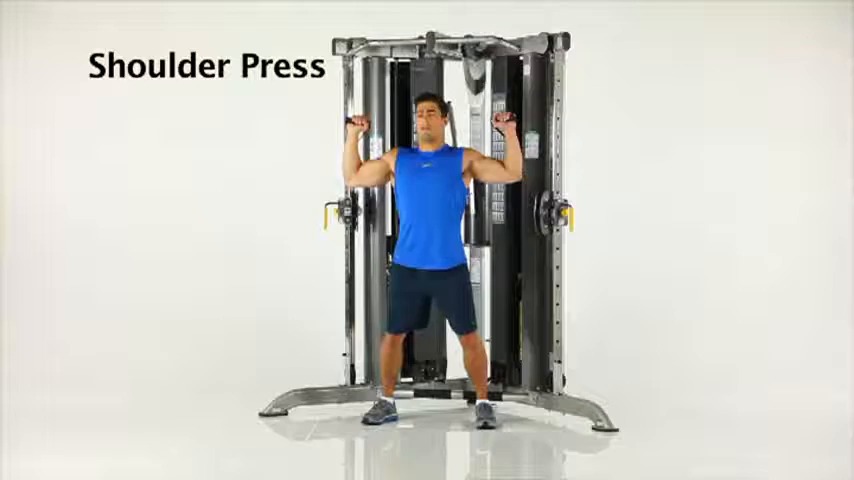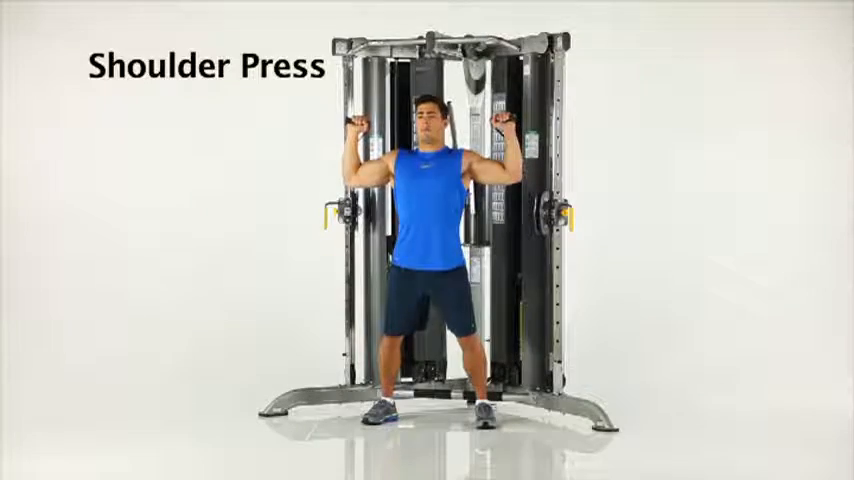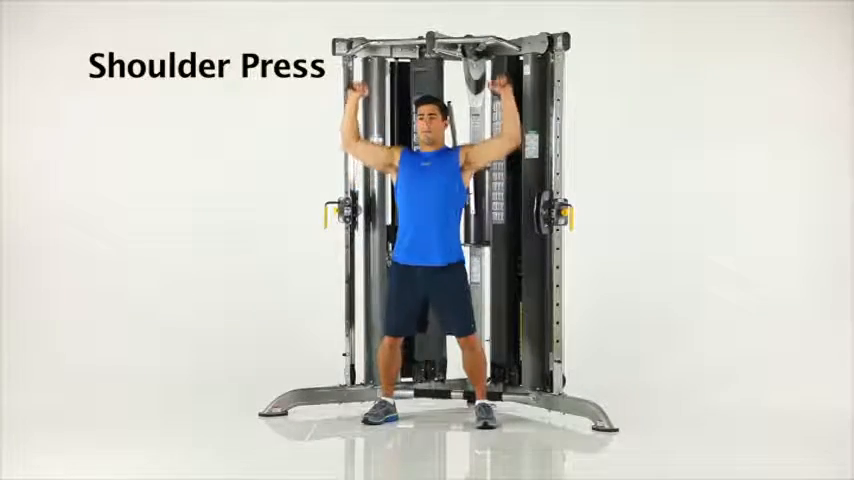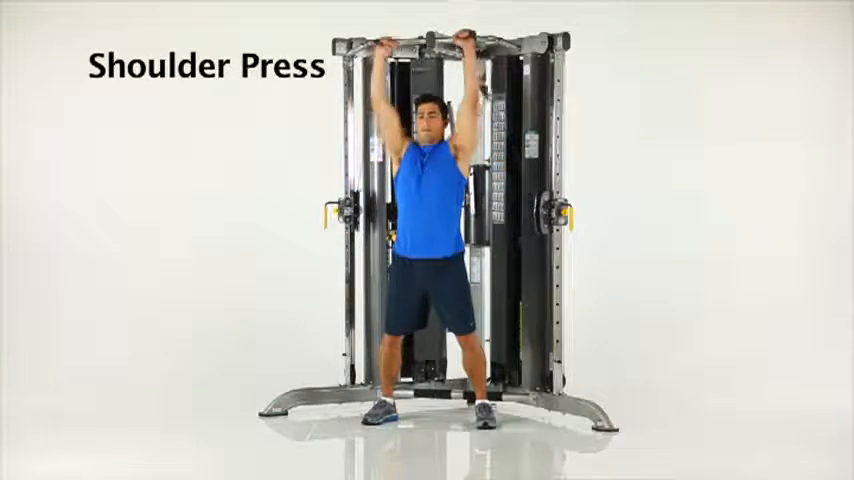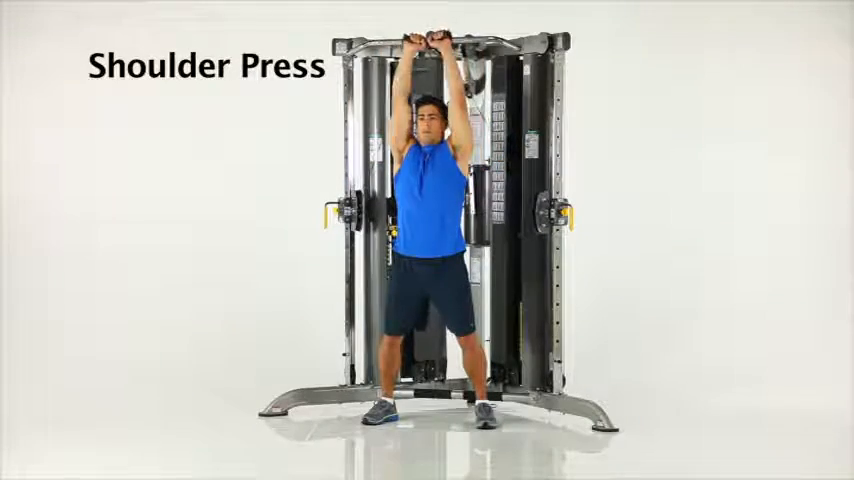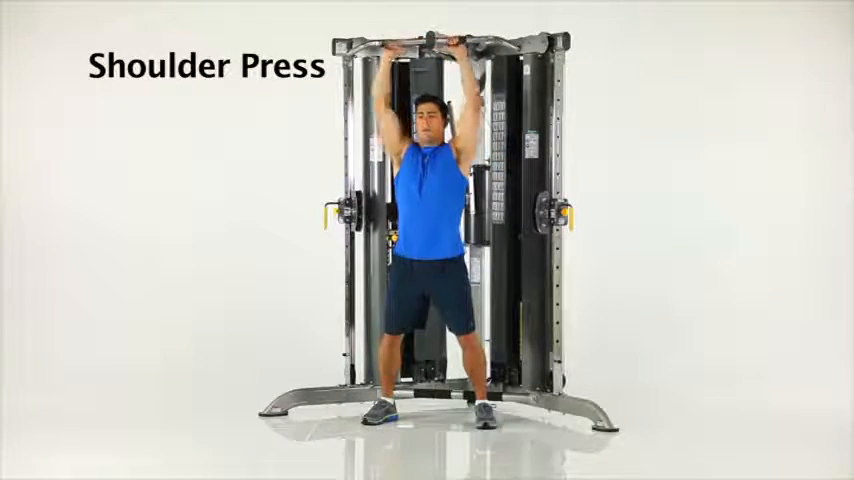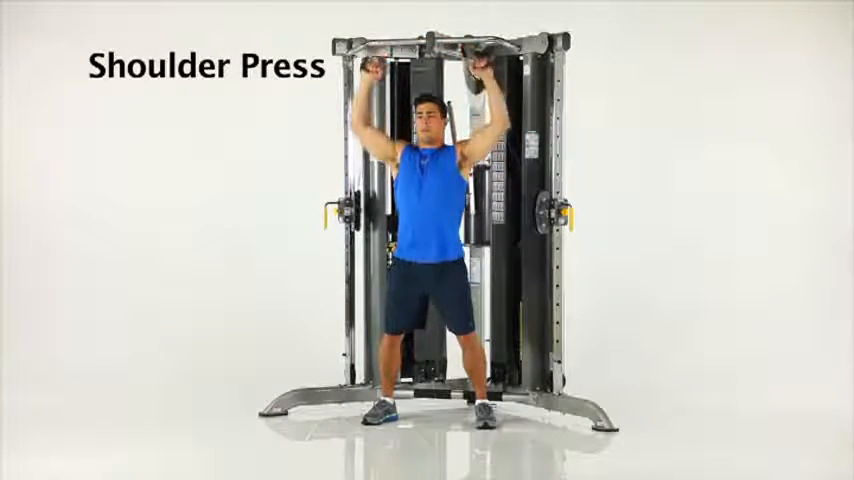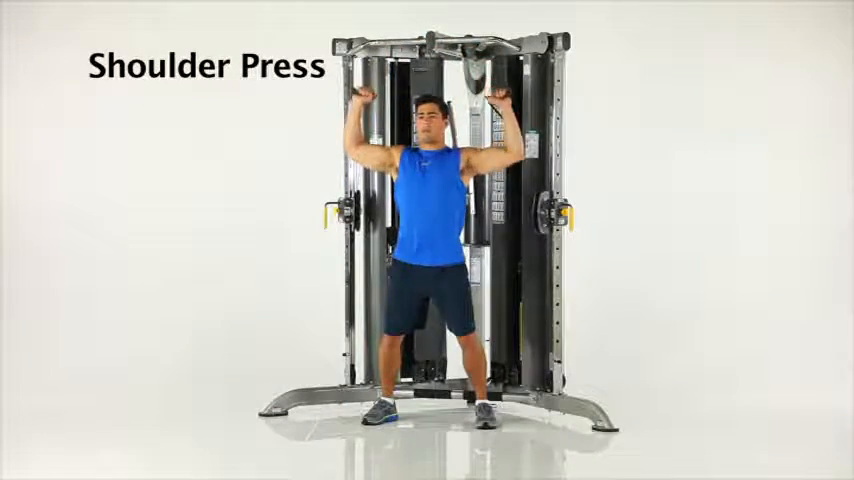
dt=0.4s
person 1, frame 1
left shoulder: (464, 159)
right shoulder: (396, 159)
left elbow: (513, 174)
right elbow: (352, 177)
left wrist: (510, 132)
right wrist: (353, 135)
left hip: (451, 266)
right hip: (407, 265)
left knee: (469, 336)
right knee: (393, 334)
left ankle: (483, 402)
right ankle: (386, 401)
person 1, frame 2
left shoulder: (463, 161)
right shoulder: (396, 161)
left elbow: (512, 175)
right elbow: (351, 177)
left wrist: (509, 133)
right wrist: (352, 136)
left hip: (449, 268)
right hip: (405, 267)
left knee: (468, 337)
right knee: (391, 336)
left ankle: (482, 403)
right ankle: (386, 401)
person 1, frame 3
left shoulder: (462, 159)
right shoulder: (398, 159)
left elbow: (509, 140)
right elbow: (352, 144)
left wrist: (506, 96)
right wrist: (354, 100)
left hip: (448, 266)
right hip: (405, 265)
left knee: (468, 338)
right knee: (391, 337)
left ankle: (482, 403)
right ankle: (386, 401)
person 1, frame 4
left shoulder: (456, 152)
right shoulder: (402, 152)
left elbow: (471, 102)
right elbow: (381, 105)
left wrist: (469, 54)
right wrist: (380, 57)
left hip: (447, 262)
right hip: (405, 262)
left knee: (467, 337)
right knee: (392, 336)
left ankle: (482, 402)
right ankle: (386, 402)
person 1, frame 5
left shoulder: (456, 152)
right shoulder: (403, 152)
left elbow: (458, 100)
right elbow: (399, 100)
left wrist: (447, 52)
right wrist: (408, 52)
left hip: (448, 263)
right hip: (406, 262)
left knee: (467, 336)
right knee: (391, 336)
left ankle: (482, 403)
right ankle: (386, 401)
person 1, frame 6
left shoulder: (458, 153)
right shoulder: (402, 153)
left elbow: (474, 105)
right elbow: (380, 106)
left wrist: (462, 57)
right wrist: (386, 59)
left hip: (448, 263)
right hip: (406, 262)
left knee: (467, 336)
right knee: (391, 335)
left ankle: (482, 403)
right ankle: (386, 402)
person 1, frame 7
left shoulder: (460, 155)
right shoulder: (399, 155)
left elbow: (500, 124)
right elbow: (359, 126)
left wrist: (489, 81)
right wrist: (367, 80)
left hip: (448, 264)
right hip: (406, 264)
left knee: (467, 336)
right knee: (391, 335)
left ankle: (482, 402)
right ankle: (386, 401)
person 1, frame 8
left shoulder: (463, 160)
right shoulder: (398, 157)
left elbow: (514, 153)
right elbow: (353, 149)
left wrist: (506, 109)
right wrist: (356, 105)
left hip: (449, 266)
right hip: (406, 265)
left knee: (468, 337)
right knee: (391, 336)
left ankle: (482, 402)
right ankle: (386, 401)
